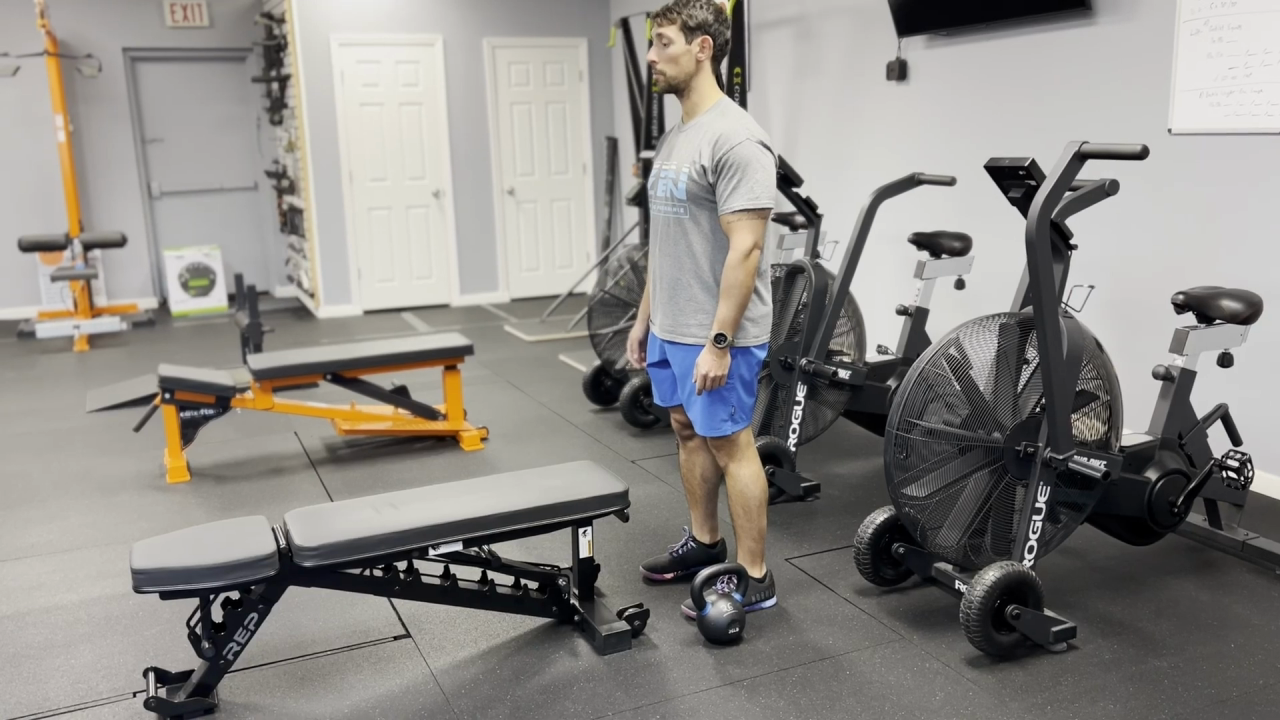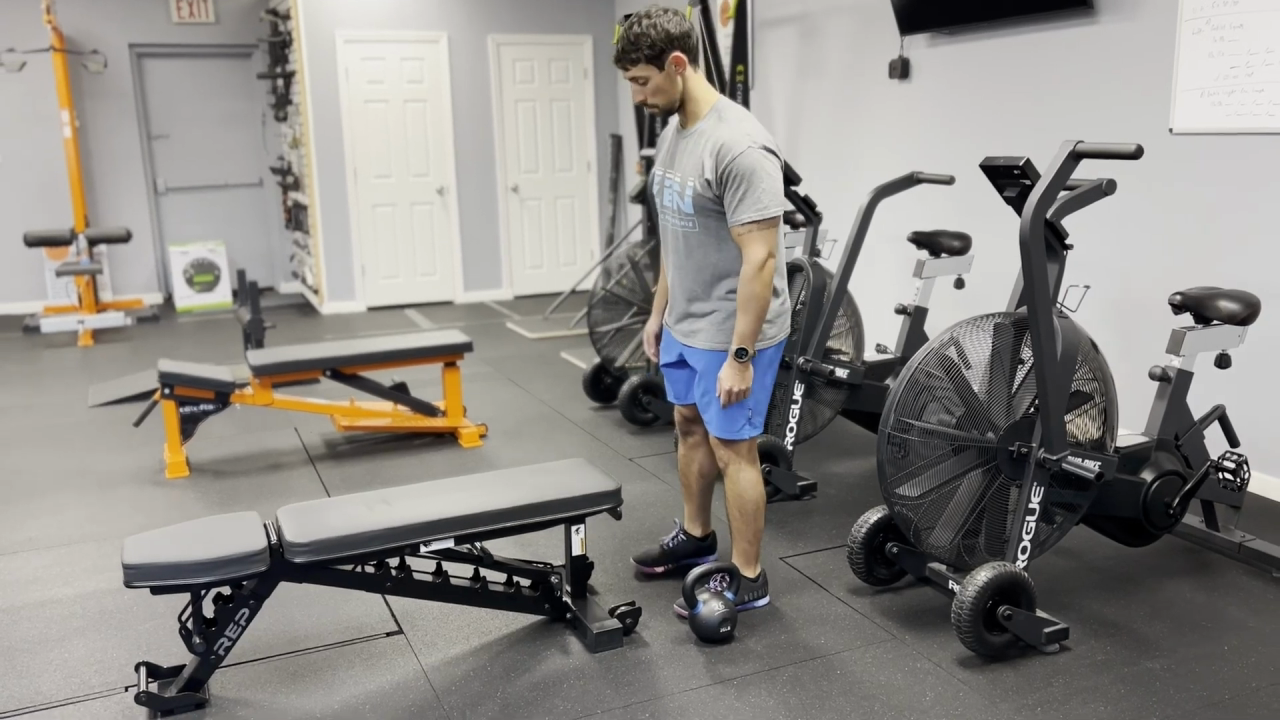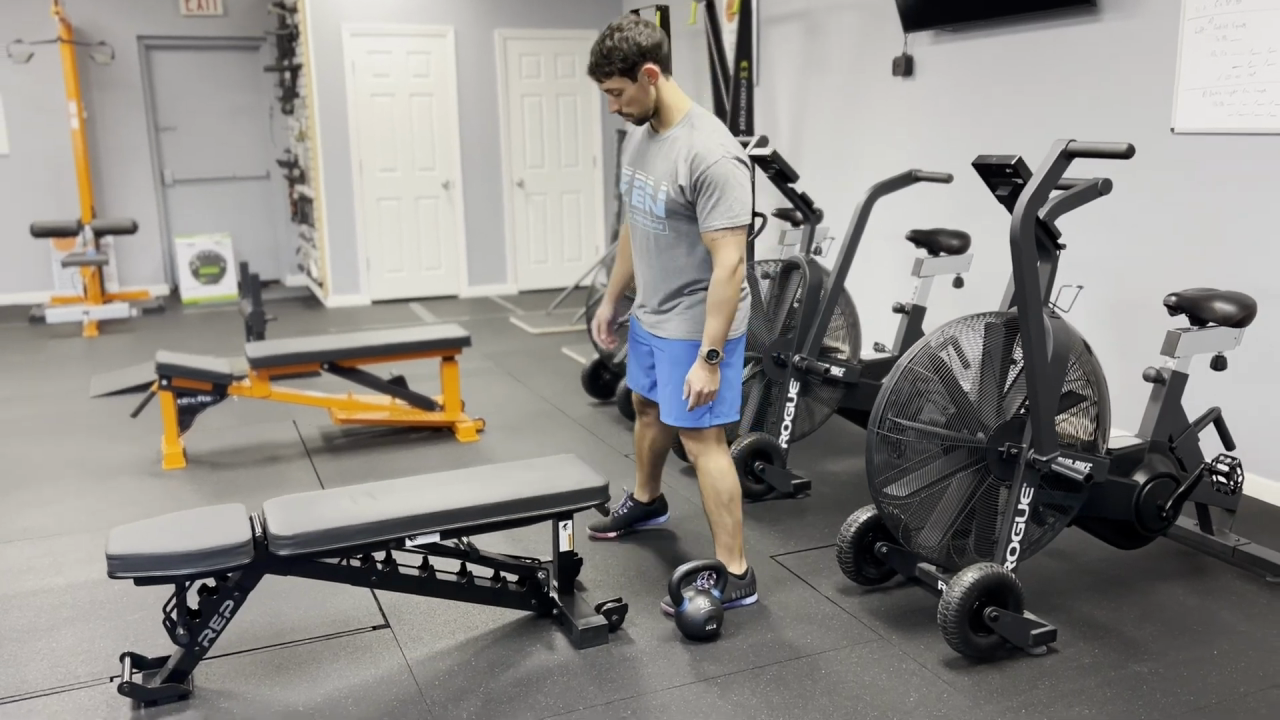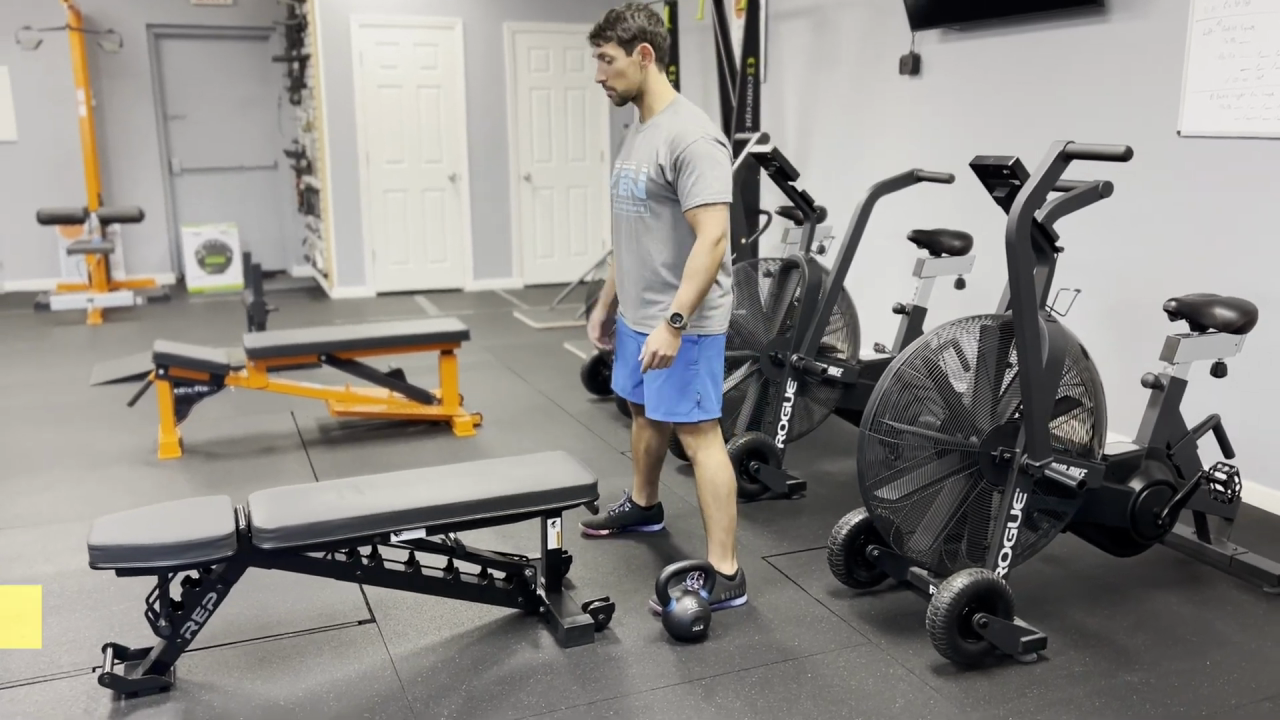
dt=0.7s
person 1, frame 1
left shoulder: (735, 140)
right shoulder: (675, 136)
left elbow: (745, 249)
left wrist: (719, 341)
right wrist: (645, 316)
left hip: (713, 335)
right hip: (671, 327)
left knee: (728, 445)
right knee: (688, 433)
left ankle: (754, 578)
right ankle: (703, 542)
person 1, frame 2
left shoulder: (740, 146)
right shoulder: (673, 134)
left elbow: (759, 258)
left wrist: (740, 355)
right wrist: (659, 312)
left hip: (730, 333)
right hip: (686, 324)
left knee: (731, 447)
right knee: (689, 425)
left ankle: (747, 579)
right ankle: (695, 535)
person 1, frame 3
left shoulder: (711, 154)
right shoulder: (638, 136)
left elbow: (729, 263)
left wrist: (710, 356)
right wrist: (611, 299)
left hip: (695, 325)
right hip: (651, 314)
left knee: (701, 440)
right knee: (649, 408)
left ankle: (735, 573)
right ankle: (646, 499)
person 1, frame 4
left shoulder: (691, 137)
right shoulder: (637, 133)
left elbow: (712, 239)
left wrist: (674, 323)
right wrist: (605, 303)
left hip: (682, 322)
right hip: (636, 315)
left knee: (698, 435)
right knee: (644, 412)
left ankle: (724, 574)
right ankle: (643, 505)
